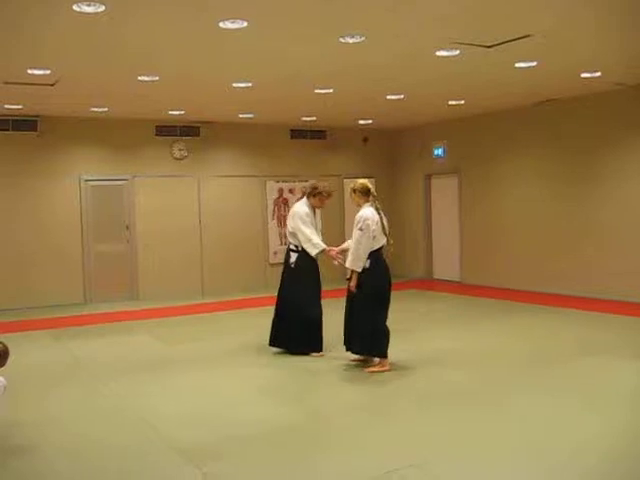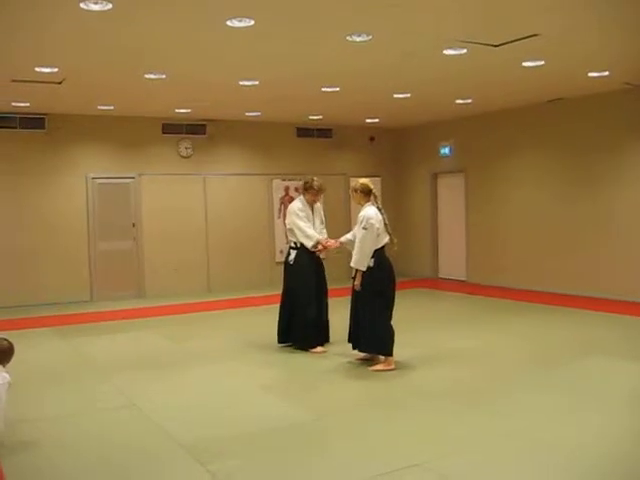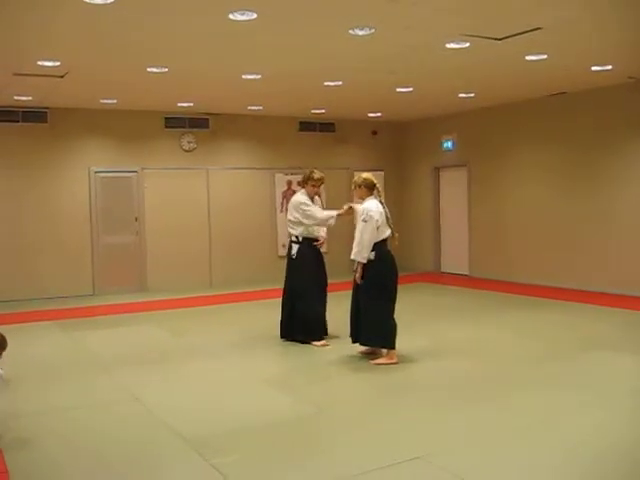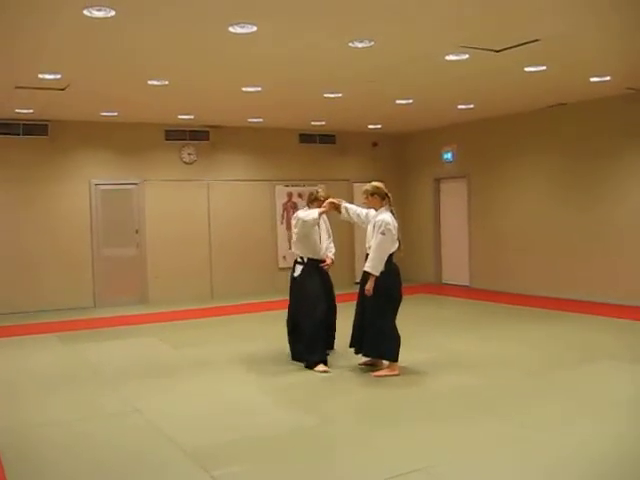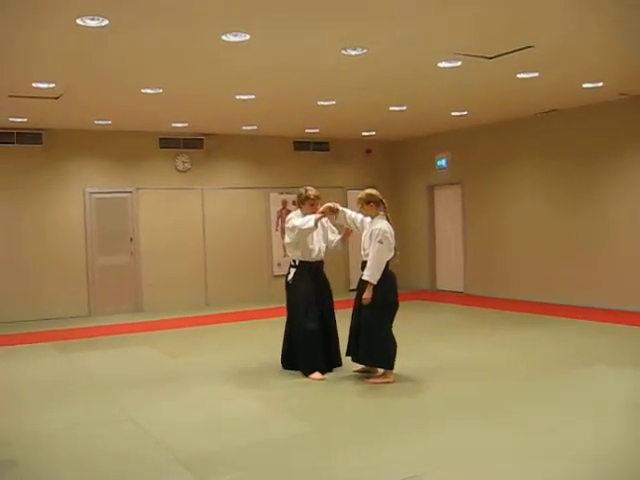
dt=1s
person 1, frame 1
left shoulder: (364, 215)
right shoulder: (376, 213)
left elbow: (361, 248)
left wrist: (354, 276)
right wrist: (340, 248)
left hip: (370, 270)
right hip: (376, 267)
left knee: (373, 314)
right knee: (363, 312)
left ankle: (383, 361)
right ankle: (368, 354)
person 1, frame 2
left shoulder: (368, 215)
right shoulder: (372, 211)
left elbow: (364, 247)
right elbow: (357, 235)
left wrist: (359, 275)
right wrist: (338, 241)
left hip: (375, 268)
right hip: (376, 266)
left knee: (378, 312)
right knee: (367, 310)
left ankle: (388, 360)
right ankle: (373, 352)
person 1, frame 3
left shoulder: (368, 208)
right shoulder: (375, 204)
left elbow: (364, 240)
left wrist: (359, 267)
right wrist: (355, 209)
left hip: (377, 262)
right hip: (379, 259)
left knee: (380, 306)
right knee: (368, 303)
left ankle: (390, 353)
right ankle: (376, 346)
person 1, frame 4
left shoulder: (384, 220)
right shoulder: (375, 215)
left elbow: (379, 252)
right elbow: (357, 214)
left wrist: (371, 280)
right wrist: (339, 205)
left hip: (384, 274)
right hip: (377, 271)
left knee: (383, 318)
right knee: (370, 315)
left ankle: (392, 365)
right ankle: (377, 358)
person 1, frame 5
left shoulder: (381, 228)
right shoulder: (370, 222)
left elbow: (377, 261)
right elbow: (352, 218)
left wrist: (369, 288)
right wrist: (336, 210)
left hip: (380, 282)
right hip: (372, 278)
left knee: (379, 326)
right knee: (365, 322)
left ankle: (387, 372)
right ankle: (372, 365)
person 2, frame 1
left shoulder: (312, 209)
right shoulder: (300, 211)
right elbow: (308, 237)
left wrist: (327, 249)
right wrist: (327, 251)
left hip: (305, 257)
right hip: (298, 258)
left knee: (303, 300)
right knee: (304, 302)
left ankle: (290, 341)
right ankle: (307, 345)
person 2, frame 2
left shoulder: (317, 207)
right shoulder: (295, 208)
left elbow: (321, 229)
right elbow: (305, 231)
left wrist: (322, 244)
right wrist: (323, 242)
left hip: (313, 255)
right hip: (299, 256)
left knee: (318, 296)
right knee: (304, 299)
left ankle: (317, 337)
right ankle: (307, 341)
person 2, frame 3
left shoulder: (315, 200)
right shoulder: (299, 201)
right elbow: (316, 217)
left wrist: (322, 237)
right wrist: (340, 212)
left hip: (311, 247)
right hip: (300, 249)
left knee: (317, 289)
right knee: (305, 291)
right ankle: (310, 334)
person 2, frame 4
left shoulder: (323, 219)
right shoulder: (300, 216)
left elbow: (328, 241)
right elbow: (306, 220)
left wrist: (330, 257)
right wrist: (321, 211)
left hip: (320, 268)
right hip: (304, 269)
left knee: (327, 309)
right knee: (312, 312)
left ankle: (321, 345)
right ankle: (315, 359)
person 2, frame 5
left shoulder: (321, 220)
right shoulder: (293, 219)
left elbow: (331, 241)
right elbow: (301, 228)
left wrist: (343, 237)
right wrist: (319, 215)
left hip: (317, 271)
right hip: (300, 273)
left knee: (325, 317)
right knee: (305, 320)
left ankle: (325, 359)
right ankle: (310, 365)
